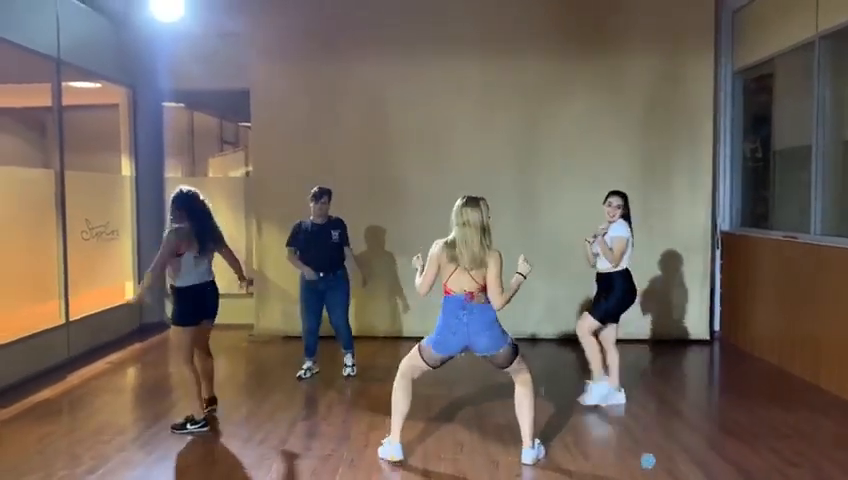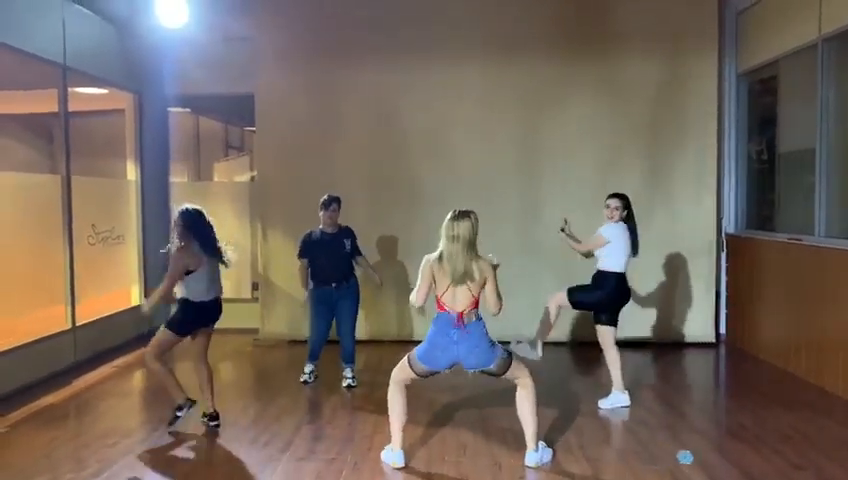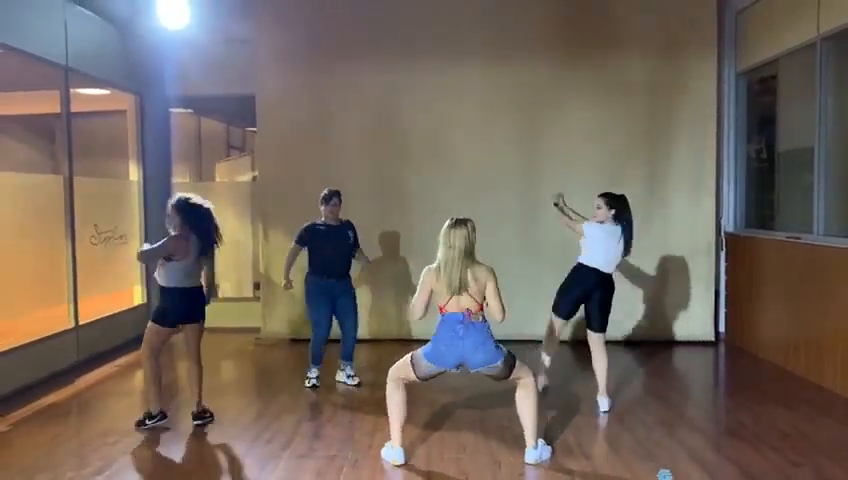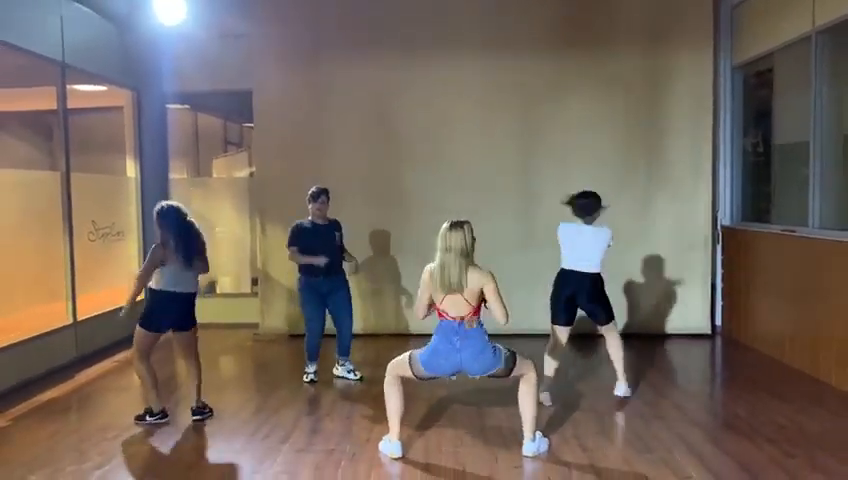
dt=0.3s
person 1, frame 1
left shoulder: (440, 248)
right shoulder: (492, 255)
left elbow: (422, 290)
right elbow: (497, 302)
left wrist: (419, 268)
right wrist: (521, 275)
left hip: (450, 327)
right hip: (484, 326)
left knee: (405, 372)
right knee: (523, 377)
left ankle: (393, 445)
right ankle: (529, 448)
person 1, frame 2
left shoulder: (432, 262)
right shoulder: (484, 266)
left elbow: (417, 301)
right elbow: (495, 308)
left wrist: (421, 289)
left hip: (440, 341)
right hip: (474, 342)
left knee: (397, 379)
right knee: (524, 379)
left ankle: (395, 452)
right ankle: (534, 451)
person 1, frame 3
left shoulder: (431, 273)
right shoulder: (485, 272)
left elbow: (416, 314)
right elbow: (498, 315)
left hip: (445, 342)
right hip: (480, 343)
left knee: (395, 377)
right knee: (526, 378)
left ankle: (395, 449)
right ankle: (533, 449)
person 1, frame 4
left shoulder: (431, 272)
right shoulder: (483, 276)
left elbow: (421, 312)
right elbow: (503, 318)
left hip: (442, 352)
right hip: (478, 352)
left knee: (393, 371)
right knee: (528, 371)
left ankle: (393, 442)
right ankle: (530, 441)
person 2, frame 1
left shoulder: (176, 234)
right shoulder: (209, 232)
left elbow: (157, 268)
right elbow: (229, 256)
left wrist: (140, 292)
right wrist: (242, 277)
left hip: (187, 299)
right hip: (209, 294)
left knee: (185, 360)
right knee: (201, 348)
left ankle: (199, 417)
right ankle: (209, 398)
person 2, frame 2
left shoulder: (183, 251)
right shoulder: (209, 247)
left elbow: (167, 287)
left wrist: (149, 304)
left hip: (191, 310)
right hip: (212, 307)
left knee: (152, 355)
right knee: (200, 359)
left ankle: (182, 401)
right ankle: (211, 412)
person 2, frame 3
left shoulder: (177, 240)
right shoulder: (203, 239)
left elbow: (143, 256)
right elbow: (209, 269)
left wrist: (149, 247)
right wrist: (210, 288)
left hip: (173, 301)
right hip: (195, 298)
left knee: (149, 355)
right knee: (193, 356)
left ankle: (155, 412)
right ankle: (199, 409)
person 2, frame 4
left shoulder: (162, 246)
right shoulder: (195, 242)
left elbow: (143, 276)
right elbow: (204, 268)
left wrist: (128, 305)
left hip: (161, 303)
right hip: (185, 305)
left knee: (140, 356)
right knee: (191, 357)
left ankle: (156, 410)
right ankle: (198, 405)
person 3, frame 1
left shoulder: (621, 228)
right shoulder: (602, 227)
left elbow: (613, 260)
right elbow: (592, 262)
left wrist: (600, 239)
right wrist: (590, 242)
left hip: (619, 287)
right hip: (605, 286)
left knee: (583, 328)
right knee: (607, 340)
left ankle: (599, 381)
right ankle: (614, 390)
person 3, frame 2
left shoulder: (611, 229)
right shoulder: (621, 231)
left elbow: (584, 249)
right elbow: (590, 251)
left wrist: (564, 233)
right wrist: (569, 233)
left hip: (608, 288)
right hip: (616, 289)
left knee: (555, 300)
right knee: (607, 342)
left ankle: (535, 345)
right ankle: (619, 393)
person 3, frame 3
left shoulder: (595, 228)
right shoulder: (620, 232)
left elbow: (571, 223)
left wrist: (560, 208)
right wrist: (565, 206)
left hip: (583, 278)
right hip: (604, 286)
left knee: (554, 328)
right knee: (597, 343)
left ankle: (542, 375)
right ankle: (603, 396)
person 3, frame 4
left shoulder: (563, 229)
right shoulder: (604, 233)
left hip: (564, 283)
right hip: (590, 285)
left knee: (557, 340)
right knee: (611, 332)
left ankle: (544, 391)
right ankle: (621, 383)
person 4, frame 1
left shoulder: (338, 224)
right shoulder: (300, 227)
left elbow: (347, 250)
right elbow: (290, 254)
left wrist: (357, 271)
right wrist: (304, 268)
left hip: (336, 280)
right hip: (311, 282)
left knee: (340, 321)
right knee: (310, 325)
left ankle: (349, 357)
right ankle: (310, 363)
person 4, frame 2
left shoulder: (347, 233)
right shoulder: (310, 238)
left elbow: (358, 257)
right elbow: (303, 266)
left wrist: (373, 273)
right wrist: (305, 289)
left hip: (347, 290)
right hip: (321, 291)
left knee: (347, 332)
right knee: (318, 333)
left ankle: (348, 371)
right ankle: (310, 366)
person 4, frame 3
left shoulder: (348, 227)
right shoulder: (311, 229)
left elbow: (356, 250)
right elbow: (294, 250)
left wrist: (363, 258)
right wrist: (286, 276)
left hip: (343, 285)
right hip: (318, 285)
left knee: (350, 328)
right knee: (321, 330)
left ankle: (346, 370)
right ankle: (313, 371)
person 4, frame 4
left shoulder: (335, 225)
right shoulder: (300, 228)
right elbow: (293, 255)
left wrist: (351, 259)
right wrist: (314, 260)
left hip: (337, 282)
right hip: (310, 284)
left knee: (345, 323)
right knee: (315, 327)
left ankle: (343, 365)
right ankle: (311, 367)
